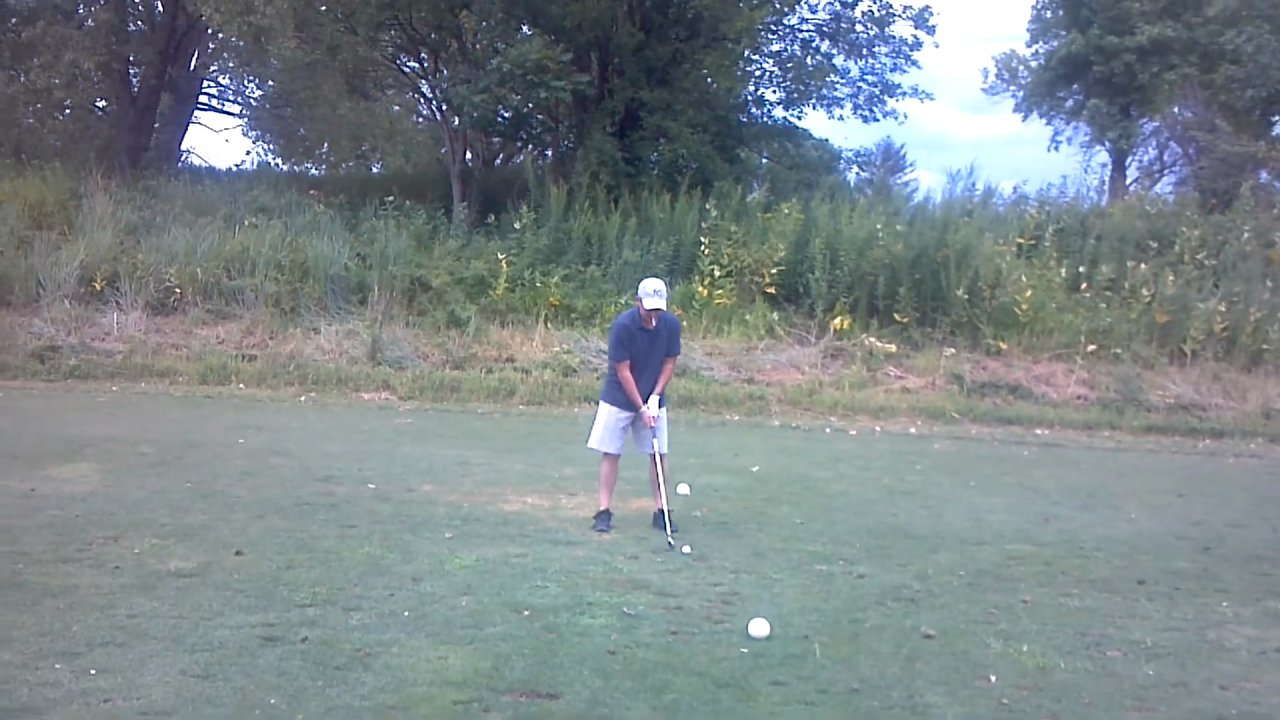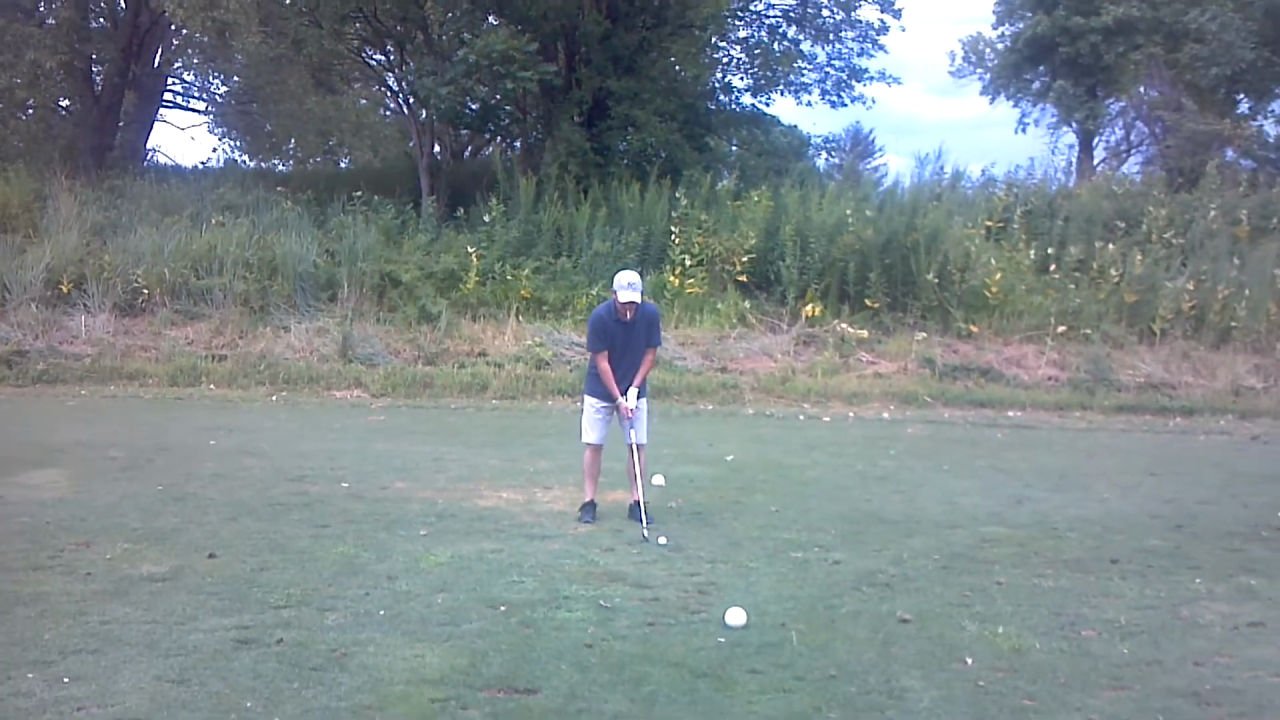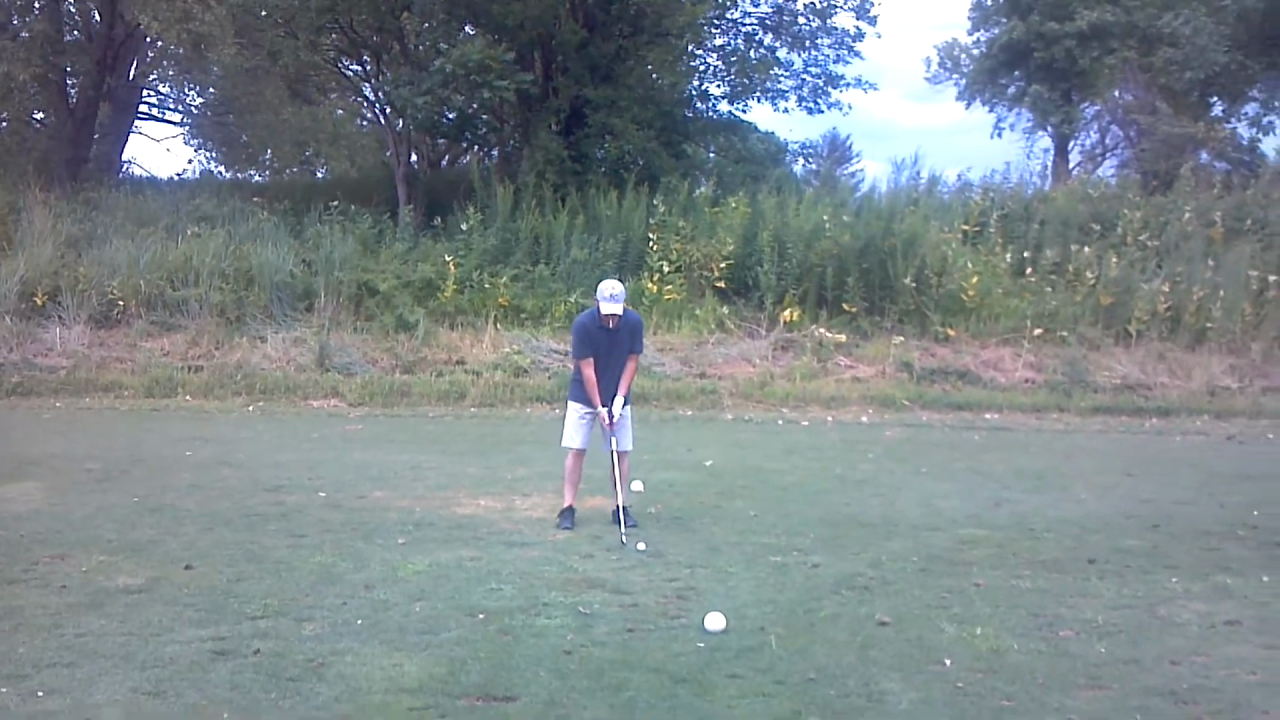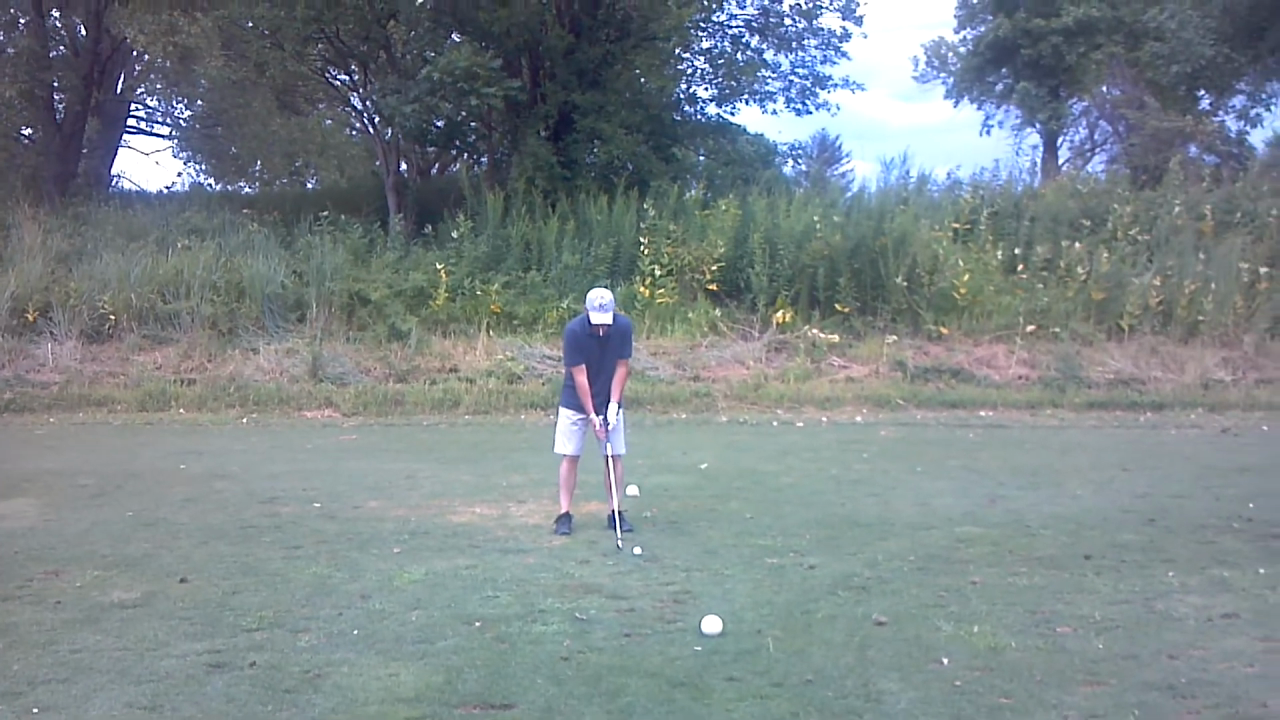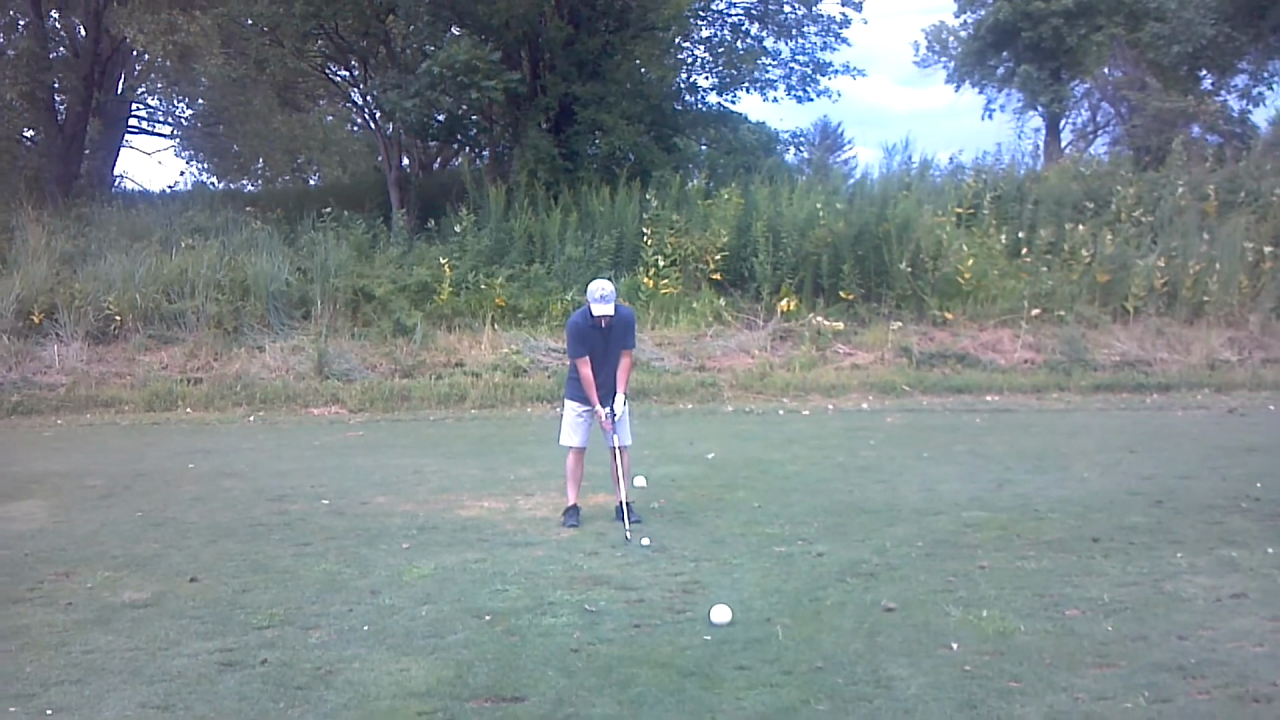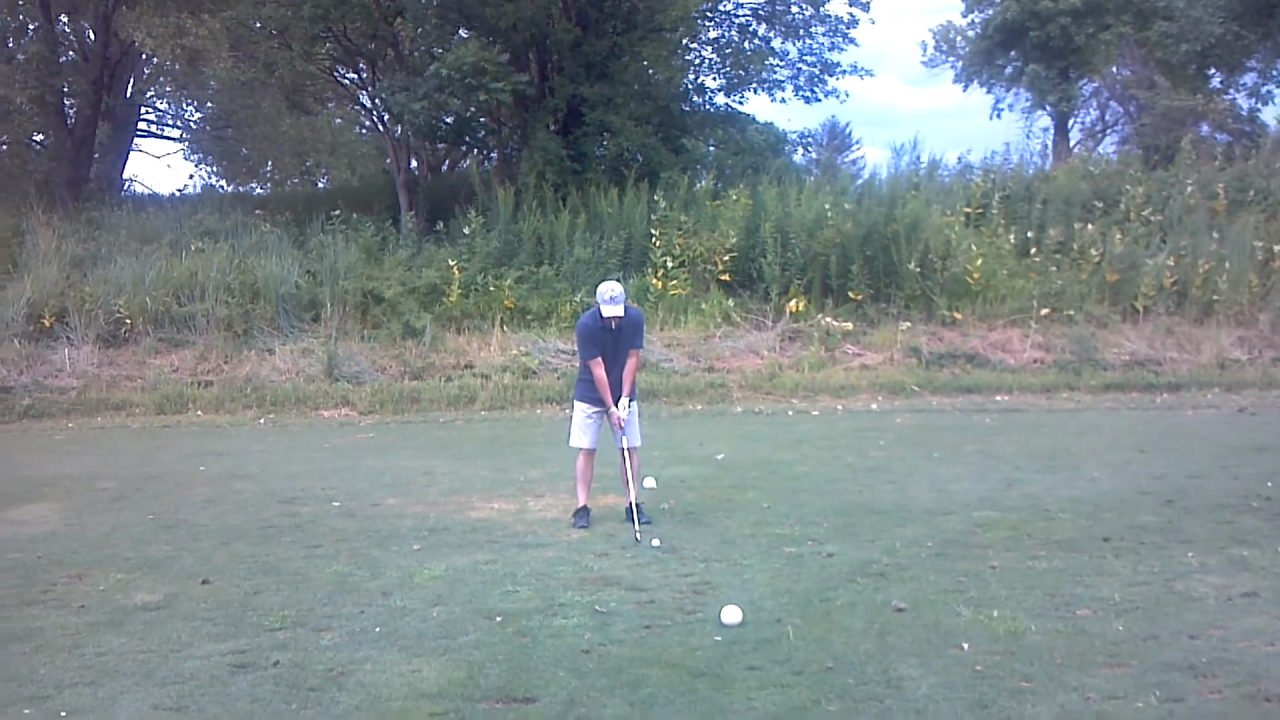
dt=0.5s
person 1, frame 1
left shoulder: (671, 324)
right shoulder: (622, 326)
left elbow: (669, 363)
right elbow: (623, 371)
left wrist: (655, 397)
right wrist: (640, 408)
left hip: (653, 400)
right hip: (619, 400)
left knee: (659, 454)
right knee: (611, 454)
left ankle: (660, 510)
right ankle: (604, 511)
person 1, frame 2
left shoulder: (651, 314)
right shoulder: (599, 317)
left elbow: (650, 354)
right elbow: (601, 362)
left wrist: (634, 389)
right wrist: (618, 399)
left hip: (634, 390)
right hip: (600, 391)
left knee: (638, 445)
right knee: (594, 445)
left ankle: (636, 502)
right ankle: (589, 502)
person 1, frame 3
left shoulder: (634, 322)
right shoulder: (583, 323)
left elbow: (632, 361)
right elbow: (586, 369)
left wrist: (620, 397)
right wrist: (598, 407)
left hip: (617, 397)
right hip: (584, 397)
left knee: (621, 452)
right knee: (576, 450)
left ankle: (620, 507)
right ankle: (568, 508)
person 1, frame 4
left shoulder: (624, 327)
right shoulder: (573, 330)
left elbow: (622, 367)
right elbow: (580, 375)
left wrist: (613, 404)
right wrist: (591, 414)
left hip: (609, 402)
right hip: (575, 403)
left knee: (614, 456)
right knee: (570, 456)
left ankle: (615, 512)
right ankle: (564, 514)
person 1, frame 5
left shoulder: (626, 317)
right shoulder: (576, 323)
left elbow: (625, 357)
right elbow: (584, 367)
left wrist: (620, 394)
right wrist: (596, 406)
left hip: (614, 394)
right hip: (581, 395)
left knee: (620, 447)
right knee: (576, 448)
left ankle: (623, 503)
right ankle: (572, 506)
person 1, frame 6
left shoulder: (635, 318)
right shoulder: (586, 324)
left elbow: (632, 359)
right elbow: (597, 369)
left wrist: (624, 398)
right wrist: (610, 407)
left hip: (624, 395)
right hip: (590, 396)
left knee: (630, 448)
right knee: (586, 450)
left ankle: (632, 505)
right ankle: (582, 508)
